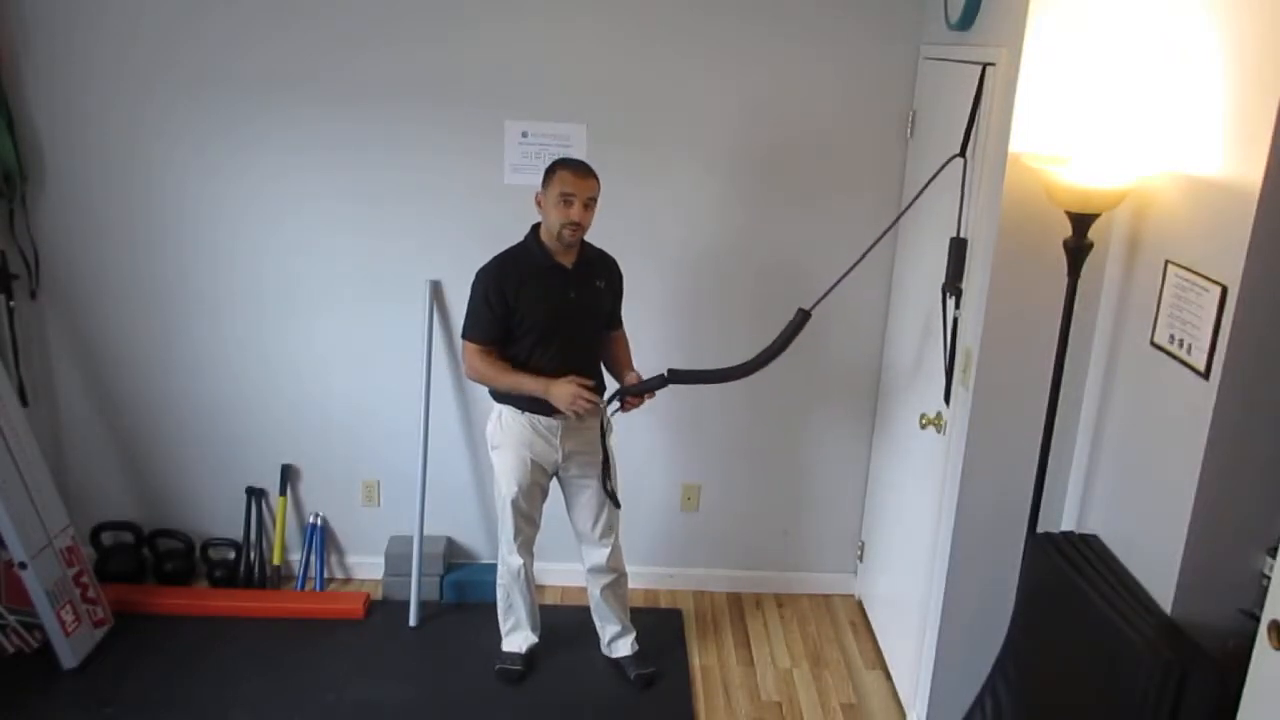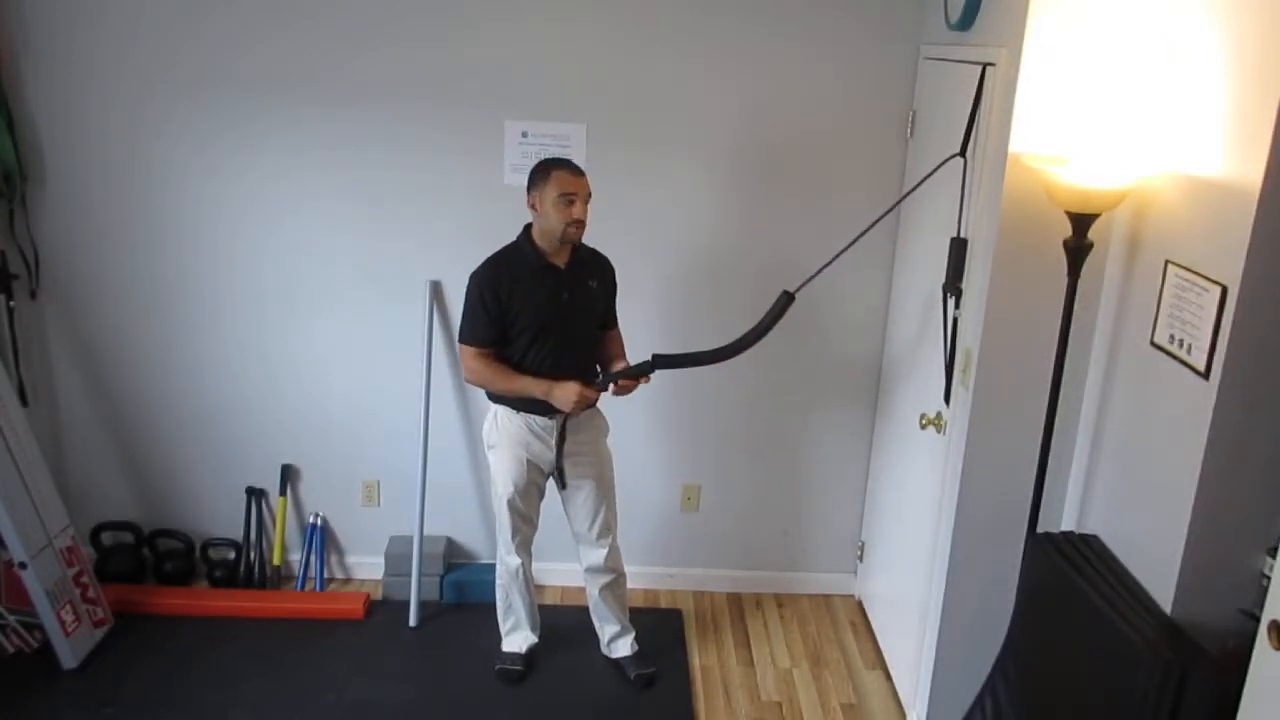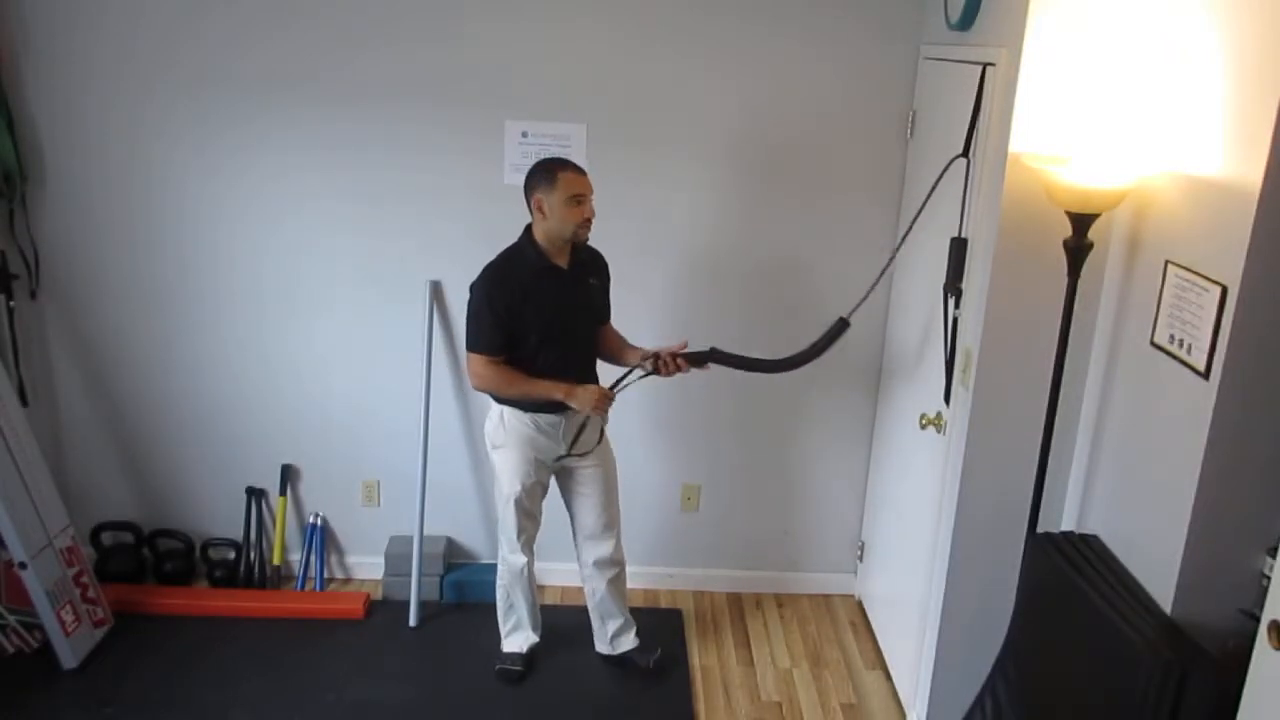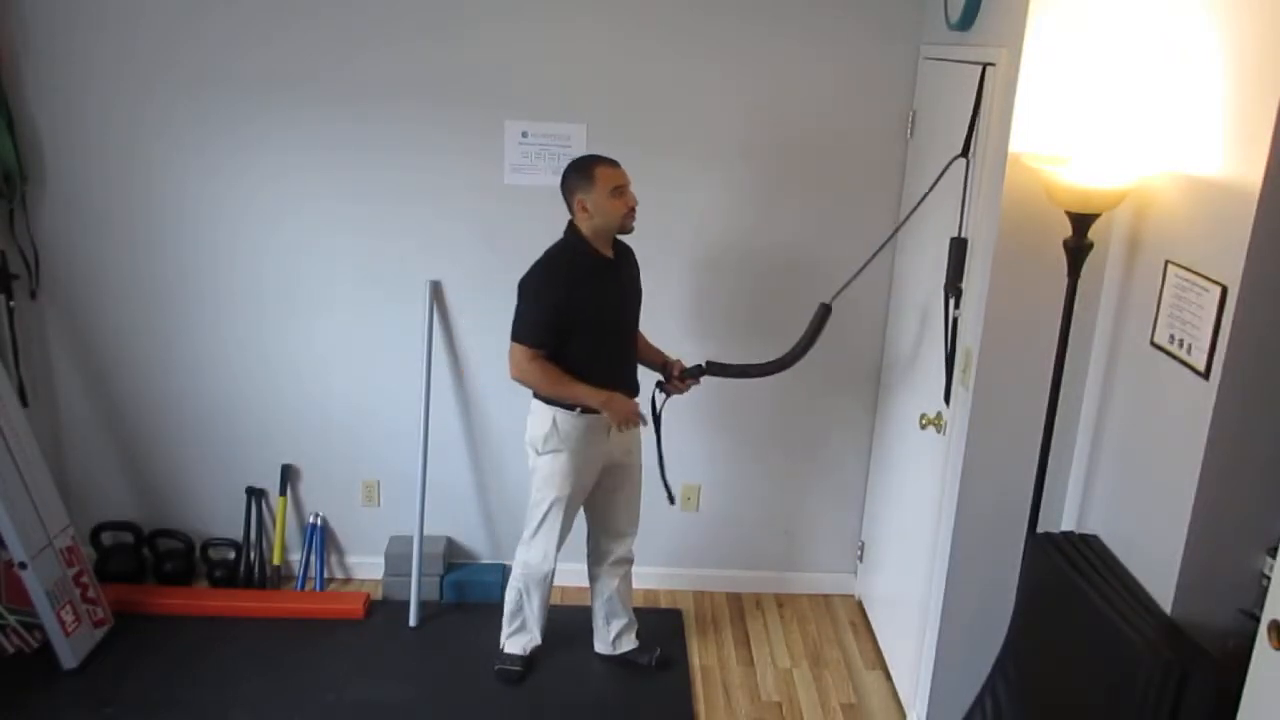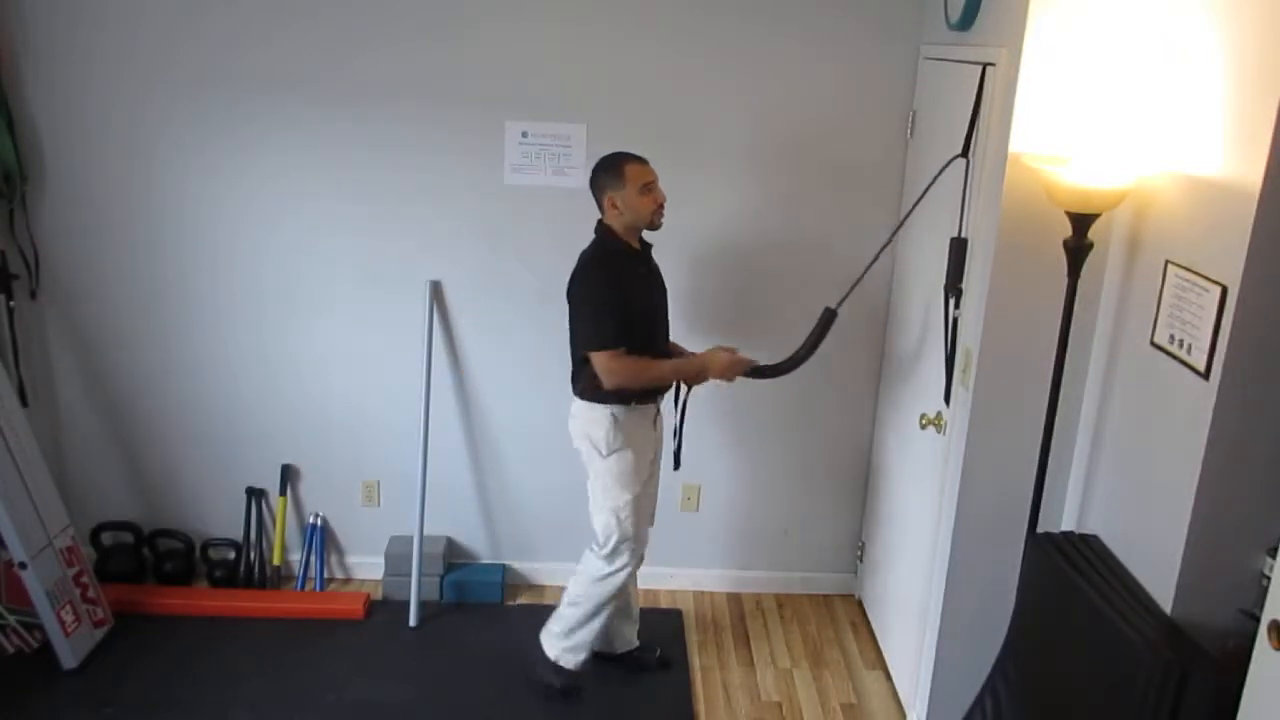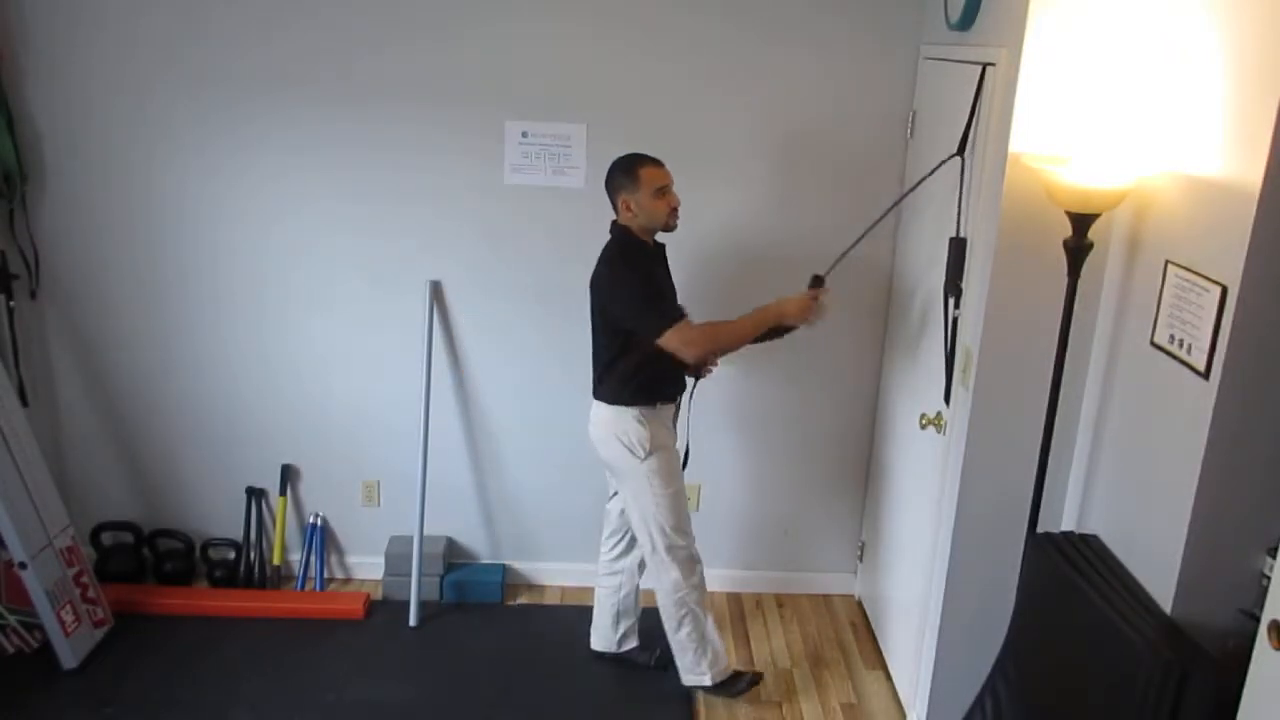
dt=0.4s
person 1, frame 1
left shoulder: (605, 269)
right shoulder: (502, 273)
right elbow: (475, 361)
left wrist: (627, 375)
right wrist: (547, 388)
left hip: (588, 426)
right hip: (521, 425)
left knee: (602, 543)
right knee: (516, 545)
left ankle: (619, 642)
right ankle: (517, 640)
person 1, frame 2
left shoulder: (598, 268)
right shoulder: (495, 275)
right elbow: (473, 365)
left wrist: (619, 368)
right wrist: (549, 389)
left hip: (584, 424)
right hip: (517, 426)
left knee: (600, 544)
right knee: (515, 546)
left ankle: (619, 642)
right ankle: (518, 640)
person 1, frame 3
left shoulder: (593, 265)
right shoulder: (499, 279)
right elbow: (482, 374)
left wrist: (645, 357)
right wrist: (566, 392)
left hip: (585, 422)
right hip: (520, 427)
left knee: (601, 540)
right knee: (517, 545)
left ankle: (617, 639)
right ankle: (517, 640)
person 1, frame 4
left shoulder: (624, 259)
right shoulder: (552, 275)
right elbow: (523, 365)
left wrist: (663, 365)
right wrist: (601, 399)
left hip: (618, 423)
right hip: (565, 427)
left knee: (617, 542)
right knee: (542, 546)
left ankle: (616, 639)
right ankle: (517, 641)
person 1, frame 5
left shoulder: (639, 253)
right shoulder: (597, 271)
right elbow: (612, 370)
left wrist: (686, 356)
right wrist: (698, 365)
left hip: (643, 414)
right hip: (610, 421)
left knee: (631, 541)
right knee: (620, 547)
left ankle: (617, 640)
right ankle: (560, 647)
person 1, frame 6
left shoulder: (645, 252)
right shoulder: (623, 267)
right elbow: (691, 343)
left wrist: (690, 360)
right wrist: (775, 313)
left hip: (639, 415)
right hip: (632, 422)
left knee: (625, 535)
right knee: (674, 552)
left ankle: (611, 638)
right ankle: (705, 669)
